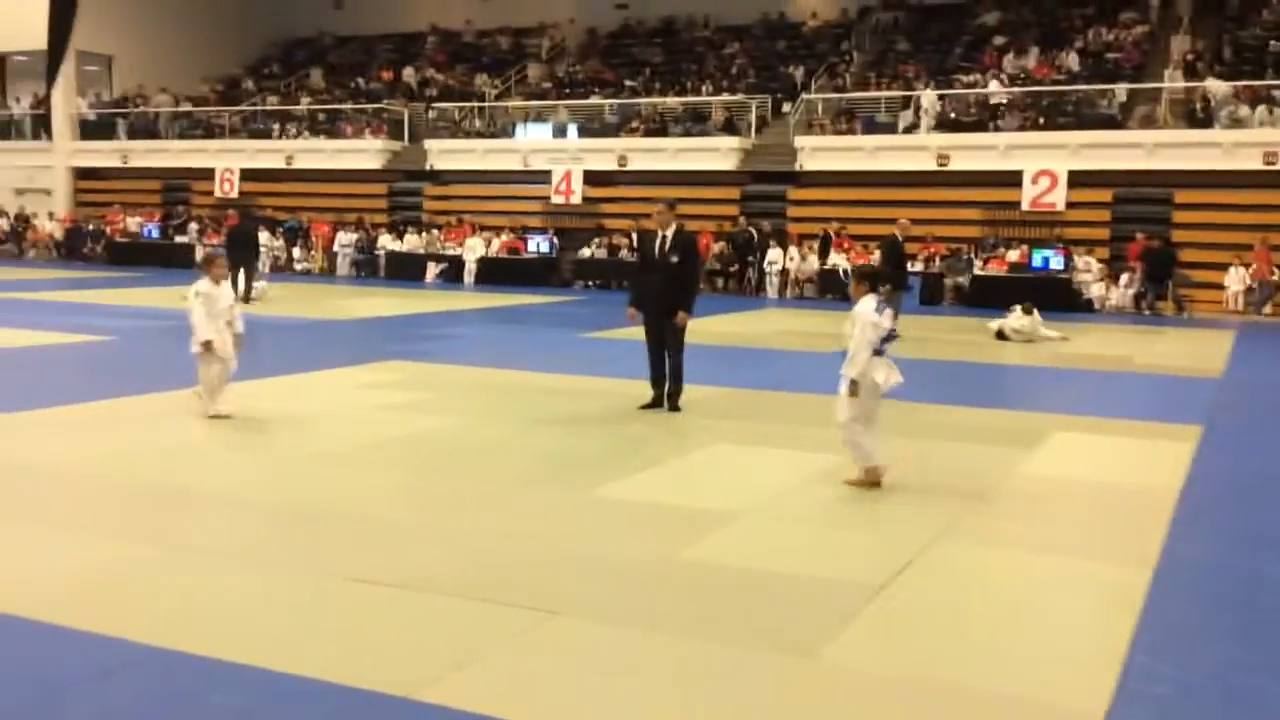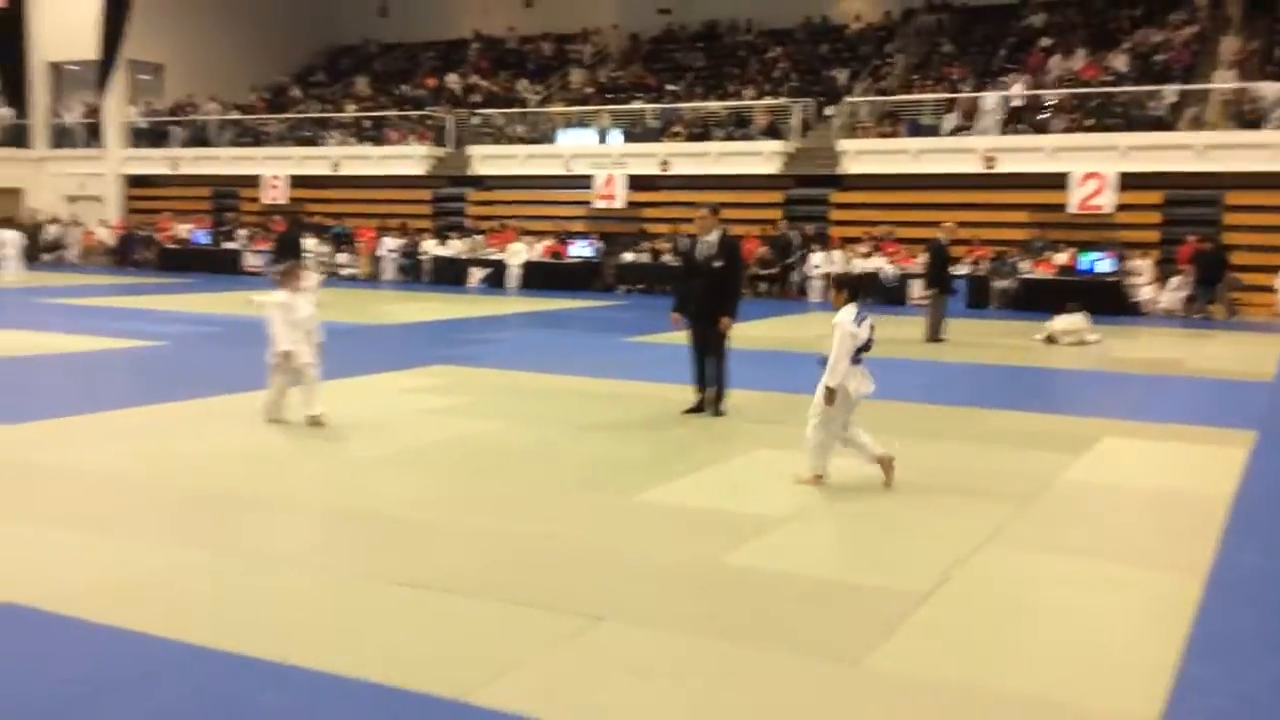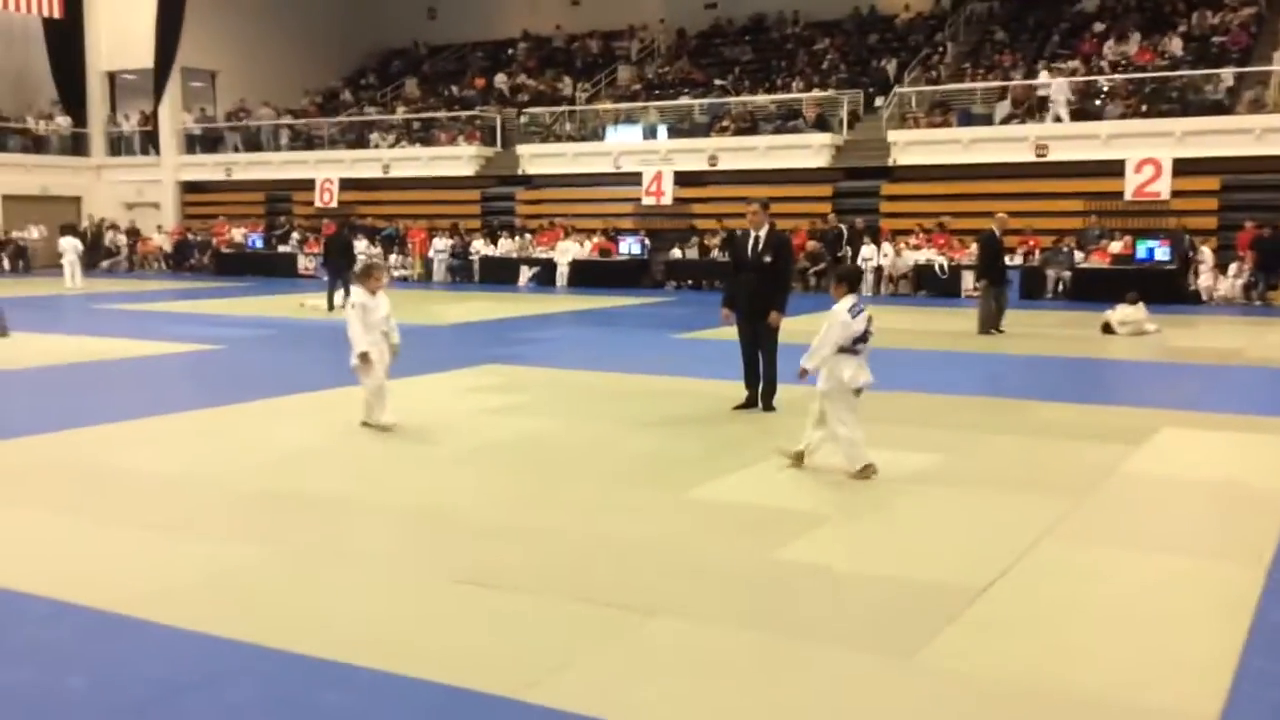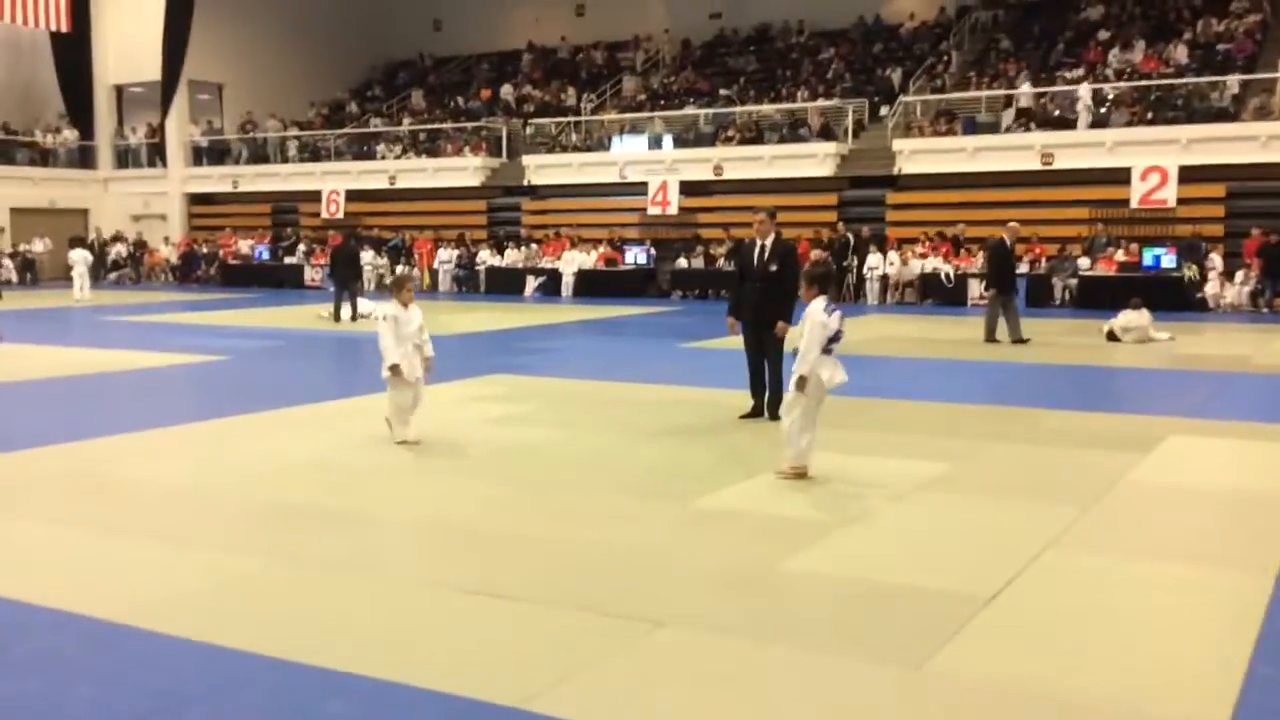
dt=0.3s
person 1, frame 1
left shoulder: (864, 310)
right shoulder: (880, 307)
left elbow: (860, 348)
left wrist: (853, 377)
left hip: (865, 374)
right hip: (876, 370)
left knee: (847, 421)
right knee: (865, 423)
left ankle: (871, 467)
right ankle: (870, 471)
person 1, frame 2
left shoulder: (844, 320)
right shoulder: (860, 317)
left elbow: (839, 357)
left wrist: (830, 385)
left hip: (840, 381)
right hip: (854, 378)
left knee: (818, 425)
right knee: (842, 427)
left ankle: (817, 473)
right ankle: (881, 457)
person 1, frame 3
left shoulder: (840, 311)
right shoulder: (862, 310)
left elbow: (825, 343)
right elbow: (862, 345)
left wrist: (807, 365)
right wrist: (860, 381)
left hip: (838, 371)
right hip: (852, 369)
left knee: (843, 420)
right knee: (820, 414)
left ankle: (863, 464)
right ankle: (802, 452)
person 1, frame 4
left shoulder: (814, 311)
right shoulder: (831, 309)
left elbow: (810, 346)
left wrist: (802, 373)
left hip: (813, 370)
right hip: (822, 370)
left knee: (793, 417)
right knee: (806, 418)
left ankle: (796, 465)
right ankle: (799, 463)
person 2, frame 1
left shoulder: (687, 240)
right shoulder: (646, 239)
left elbow: (692, 277)
right elbow: (640, 273)
left wrist: (686, 308)
right wrist: (634, 303)
left hip: (674, 307)
right hip: (651, 306)
left knee: (674, 354)
right knee: (655, 353)
left ankle: (673, 397)
right ankle: (657, 395)
person 2, frame 2
left shoulder: (730, 246)
right shoulder: (691, 245)
left elbow: (735, 282)
right elbow: (683, 278)
left wrist: (729, 314)
right wrist: (678, 308)
left hip: (718, 312)
right hip: (695, 310)
left knee: (717, 357)
right knee: (699, 356)
left ankle: (716, 401)
right ankle: (702, 399)
person 2, frame 3
left shoulder: (780, 241)
right shoulder: (739, 240)
left elbow: (785, 277)
right elbow: (733, 274)
left wrist: (778, 308)
right wrist: (727, 304)
left hip: (767, 307)
right hip: (744, 306)
left knee: (768, 353)
right knee: (748, 353)
left ankle: (767, 397)
right ankle: (752, 395)
person 2, frame 4
left shoulder: (785, 250)
right shoulder: (743, 249)
left elbow: (791, 286)
right elbow: (737, 283)
left wrist: (785, 317)
right wrist: (733, 313)
left hip: (774, 316)
right hip: (750, 315)
left knee: (774, 361)
right knee: (754, 361)
left ankle: (773, 406)
right ankle: (758, 404)
